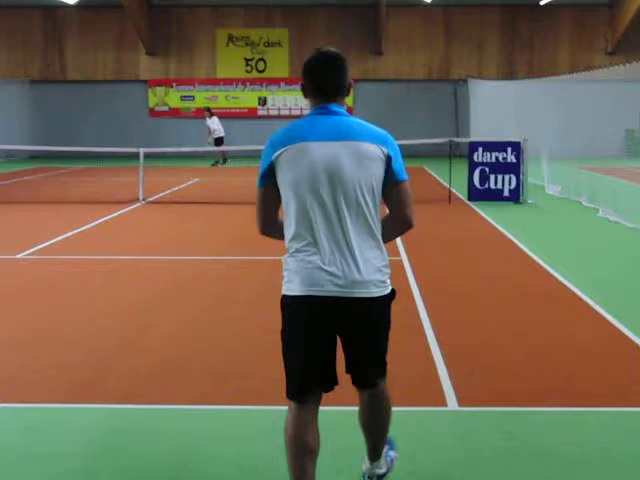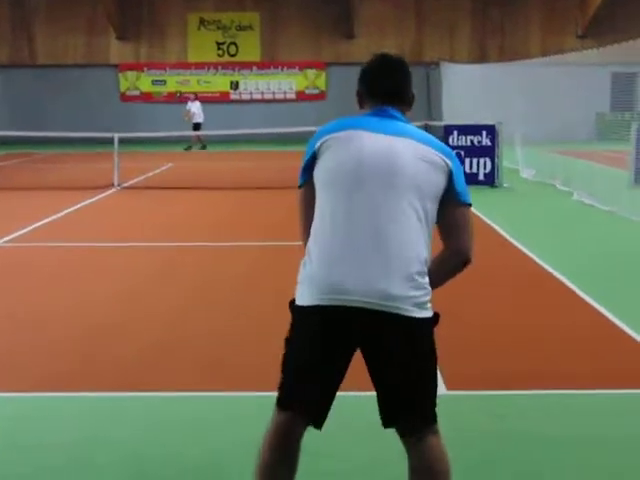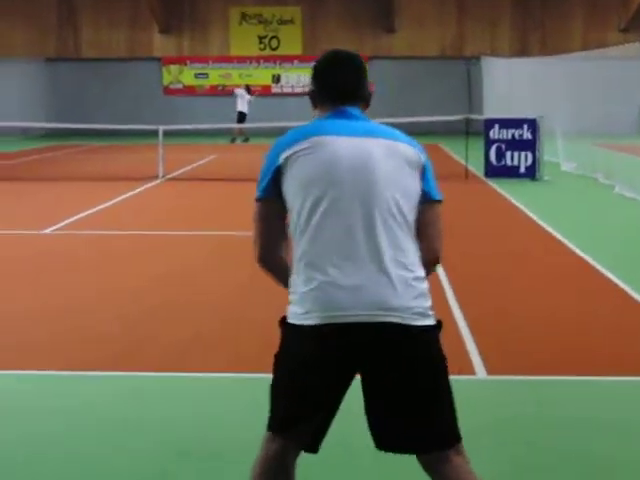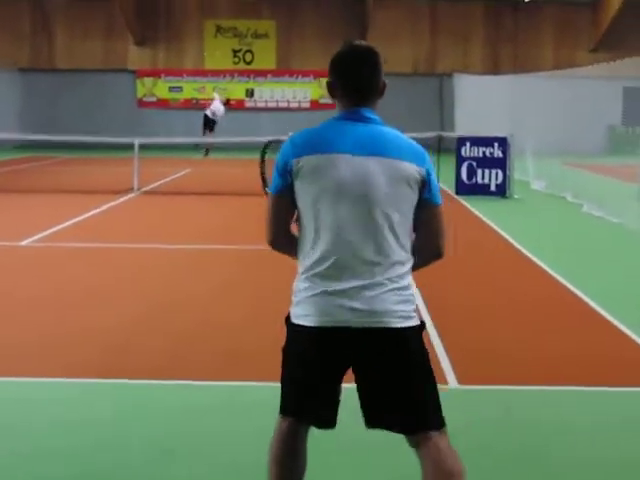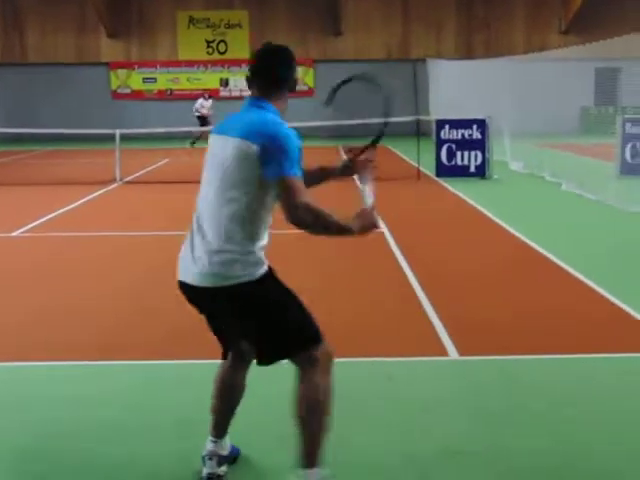
dt=0.7s
person 1, frame 1
left shoulder: (281, 143)
right shoulder: (379, 140)
left elbow: (266, 224)
right elbow: (404, 218)
left hip: (305, 289)
right hip: (368, 287)
left knee: (303, 400)
right knee: (372, 384)
person 1, frame 2
left shoulder: (326, 138)
right shoulder: (441, 154)
right elbow: (461, 252)
left hip: (321, 299)
right hip: (403, 306)
left knee: (289, 419)
right knee: (420, 432)
person 1, frame 3
left shoulder: (288, 149)
right shoulder: (411, 150)
left elbow: (266, 253)
right elbow: (431, 251)
left hip: (318, 317)
right hip: (405, 316)
left knee: (282, 442)
person 1, frame 4
left shoulder: (298, 148)
right shoulder: (414, 156)
left elbow: (277, 238)
right elbow: (433, 249)
left hip: (316, 314)
right hip: (391, 315)
left knee: (293, 422)
right knee: (430, 439)
person 1, frame 5
left shoulder: (231, 123)
right shoulder: (276, 132)
right elbow: (296, 211)
left wrist: (338, 169)
right wrist: (353, 227)
left hip: (197, 273)
right hip: (236, 274)
left knee: (240, 352)
right knee: (316, 360)
